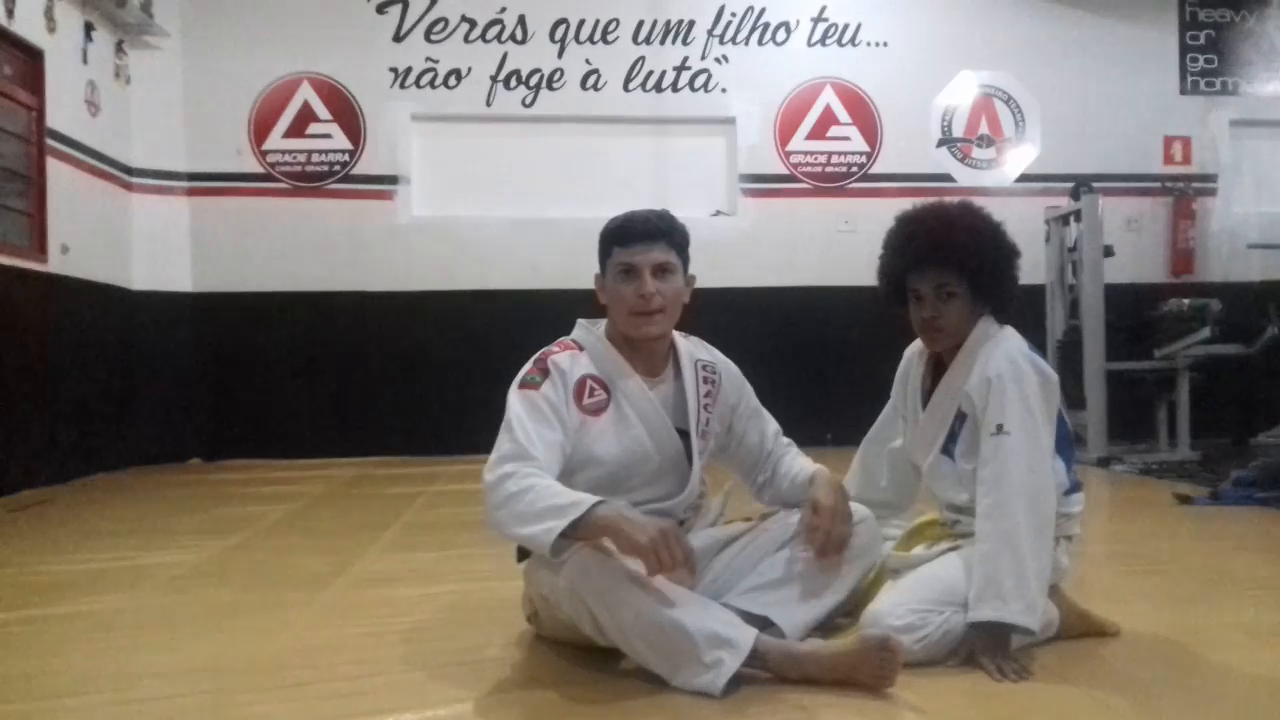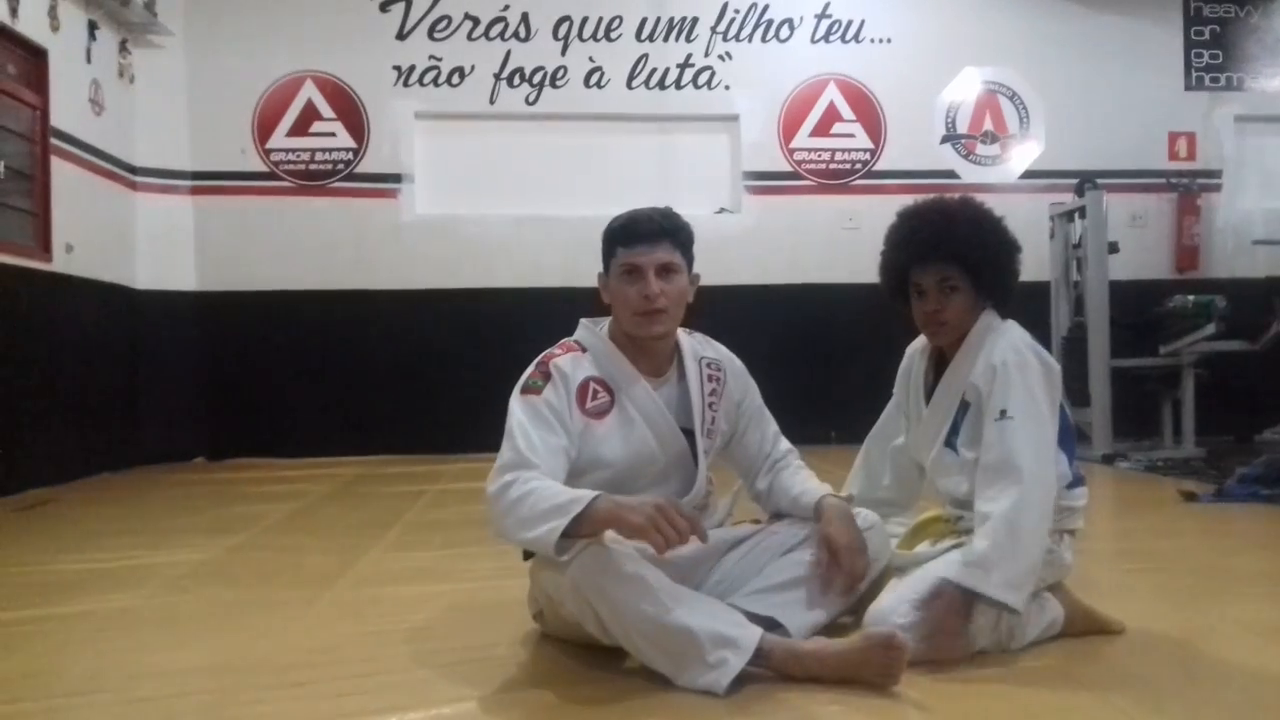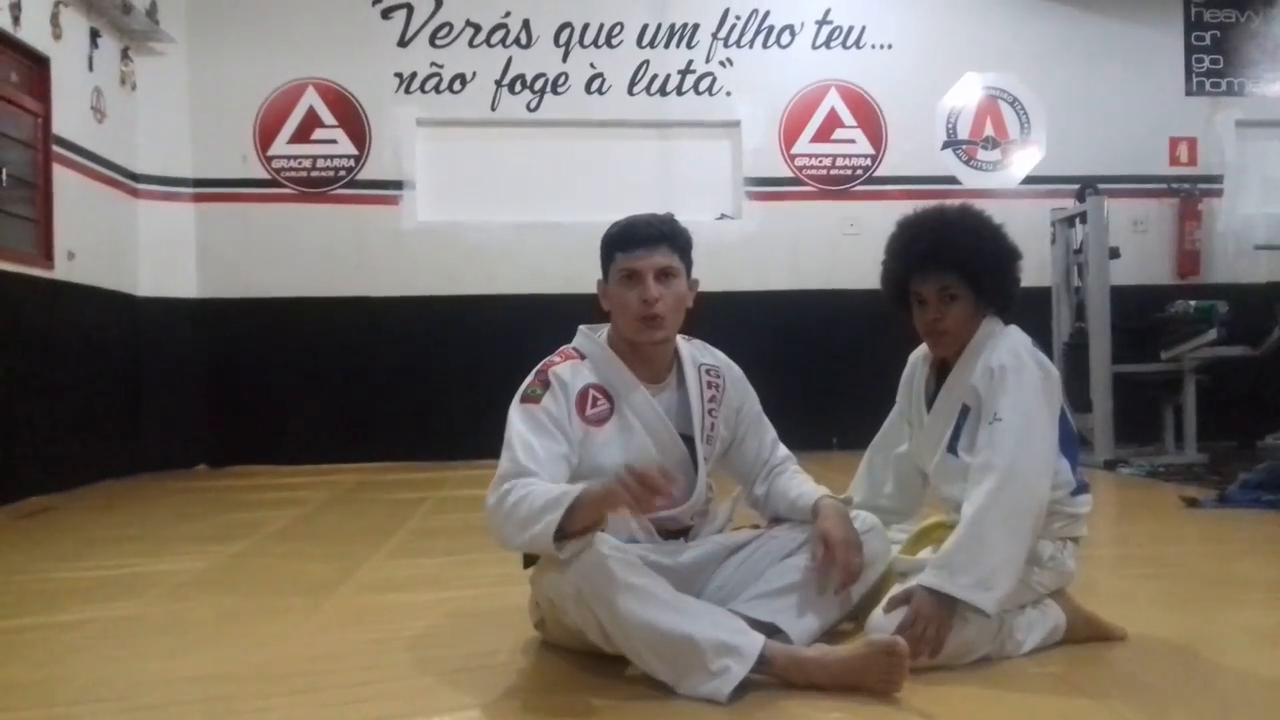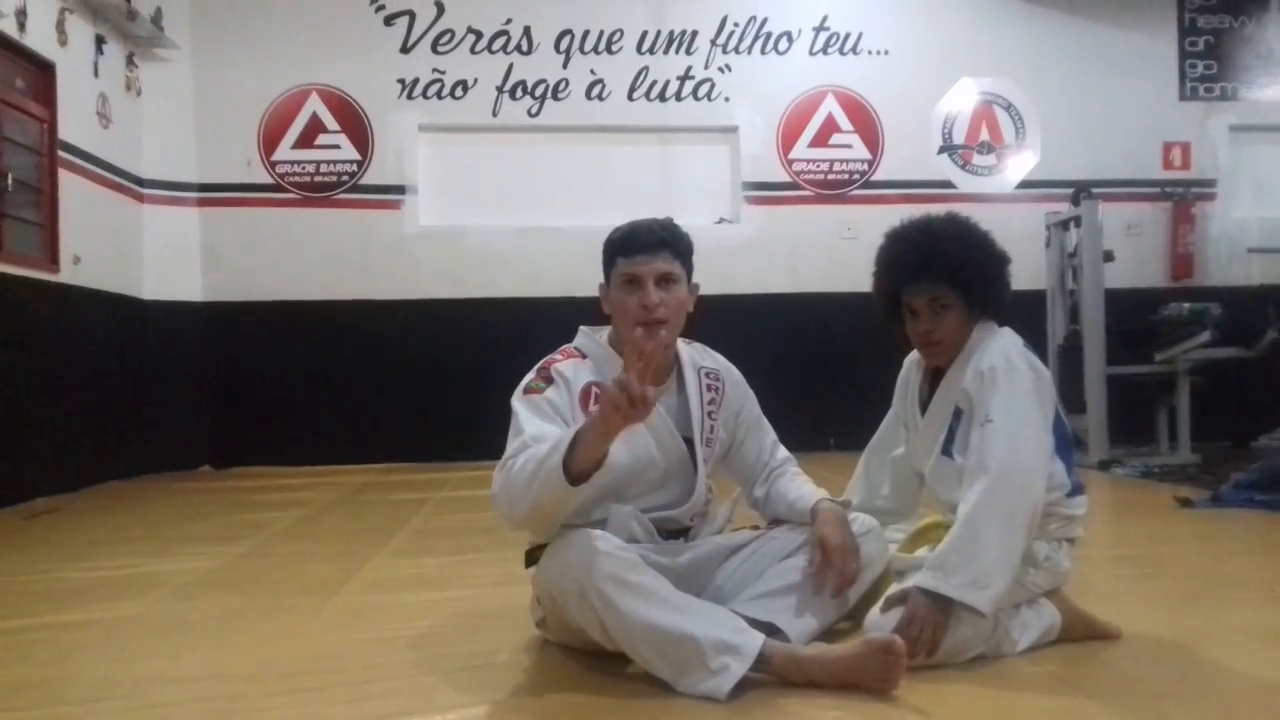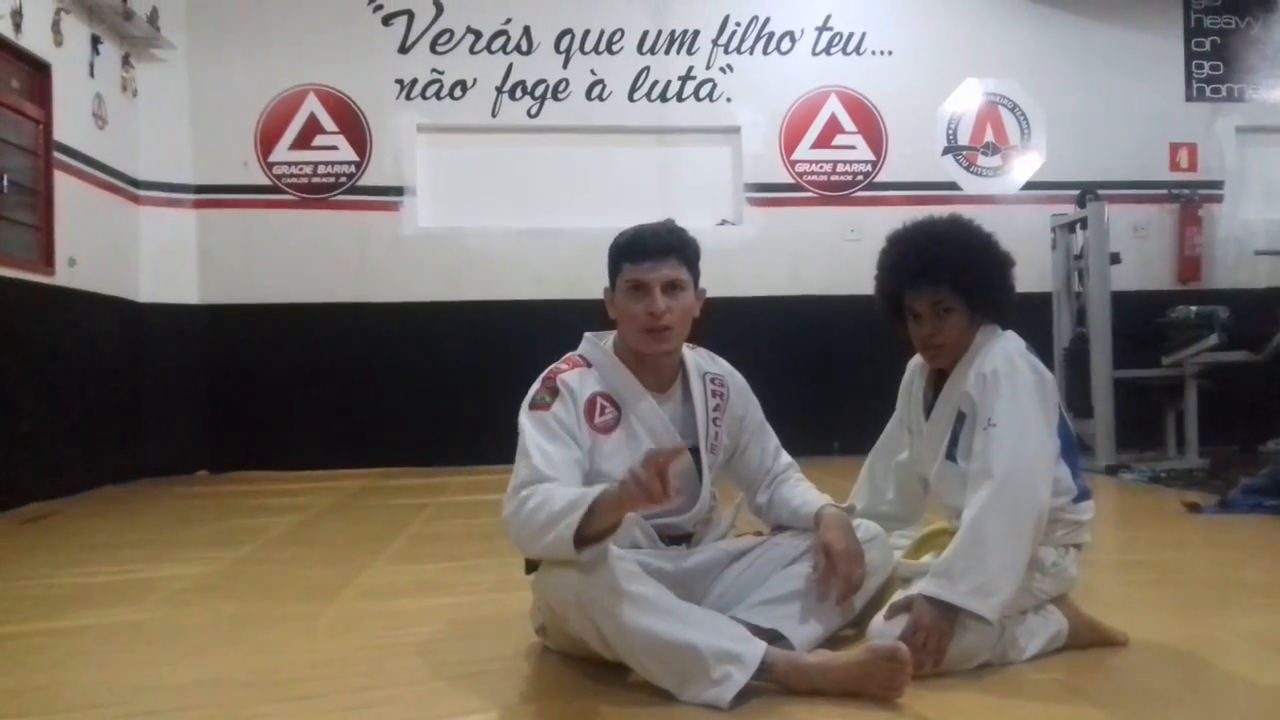
dt=0.3s
person 1, frame 1
left shoulder: (710, 371)
right shoulder: (556, 373)
left elbow: (770, 456)
right elbow: (510, 490)
left wrist: (819, 480)
right wrist: (613, 522)
left hip: (688, 558)
right hip: (601, 566)
left knee: (856, 529)
right knee: (574, 564)
left ankle: (716, 632)
right ankle: (789, 654)
person 1, frame 2
left shoulder: (717, 367)
right shoulder: (559, 374)
left elbow: (772, 464)
right elbow: (513, 497)
left wrist: (830, 507)
right wrist: (611, 512)
left hip: (695, 560)
right hip: (607, 569)
left knee: (864, 535)
right knee: (580, 560)
right ankle: (789, 653)
person 1, frame 3
left shoulder: (716, 373)
right shoulder: (558, 382)
left elbow: (771, 469)
right elbow: (513, 508)
left wrist: (827, 507)
right wrist: (603, 496)
left hip: (696, 564)
right hip: (603, 577)
left knee: (864, 536)
right knee: (580, 564)
left ankle: (716, 638)
right ankle: (792, 660)
person 1, frame 4
left shoulder: (714, 375)
right shoulder: (558, 379)
left elbow: (770, 470)
right elbow: (517, 498)
left wrist: (825, 510)
right wrist: (604, 424)
left hip: (697, 563)
right hip: (600, 574)
left knee: (862, 537)
right knee: (576, 560)
left ankle: (714, 640)
right ankle: (791, 658)
person 1, frame 5
left shoulder: (719, 382)
right shoulder: (564, 389)
left elbow: (774, 478)
right elbow: (528, 519)
left wrist: (829, 516)
right wrist: (618, 498)
left hip: (699, 572)
right hip: (605, 581)
left knee: (867, 544)
right knee: (574, 577)
left ankle: (721, 643)
right ankle: (790, 666)
person 2, frame 1
left shoulder: (1006, 368)
right shoulder: (917, 360)
left elbow: (1014, 499)
right elbow: (888, 461)
left wrist: (995, 615)
left hip: (1021, 540)
right hip: (959, 529)
left knee: (887, 628)
left ankle: (1043, 613)
right ankle: (1028, 603)
person 2, frame 2
left shoulder: (1011, 359)
right shoulder: (919, 357)
left elbow: (1022, 487)
right elbow: (890, 458)
left wrist: (970, 584)
left hip: (1025, 535)
right hip: (962, 524)
left knee: (892, 625)
left ankle: (1052, 611)
right ankle: (1030, 602)
person 2, frame 3
left shoulder: (1012, 365)
right shoulder: (922, 365)
left elbow: (1007, 493)
right elbow: (893, 466)
left wrist: (946, 585)
left hip: (1031, 540)
right hip: (970, 530)
left knee: (892, 633)
left ankle: (1054, 618)
right ankle: (1029, 609)
person 2, frame 4
left shoulder: (1003, 367)
right shoulder: (917, 370)
left elbow: (1002, 491)
right elbow: (890, 467)
left wrist: (943, 588)
left hip: (1028, 540)
right hip: (969, 532)
left knee: (892, 631)
left ankle: (1050, 616)
right ankle: (1027, 607)
person 2, frame 5
left shoulder: (1006, 371)
right shoulder: (921, 373)
left elbow: (1007, 498)
right elbow: (894, 471)
left wrist: (947, 595)
left hip: (1033, 547)
right hip: (977, 538)
left knee: (895, 640)
left ankle: (1055, 623)
right ankle: (1031, 614)
